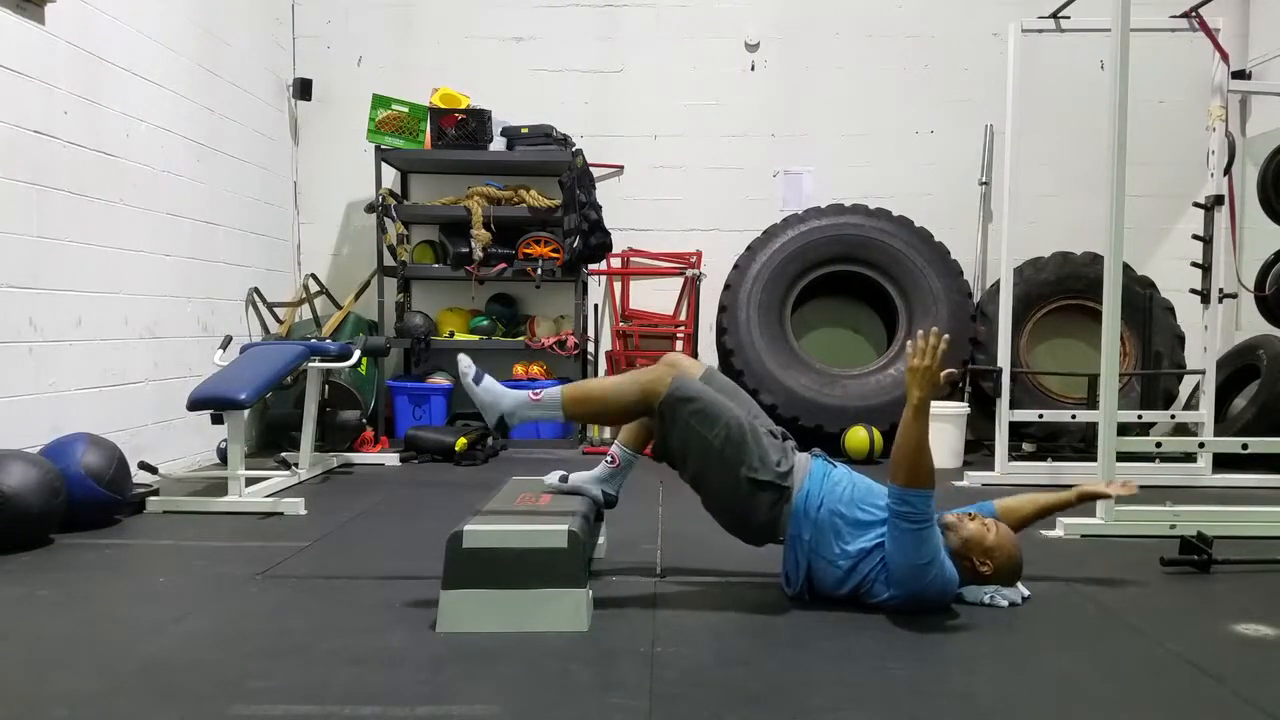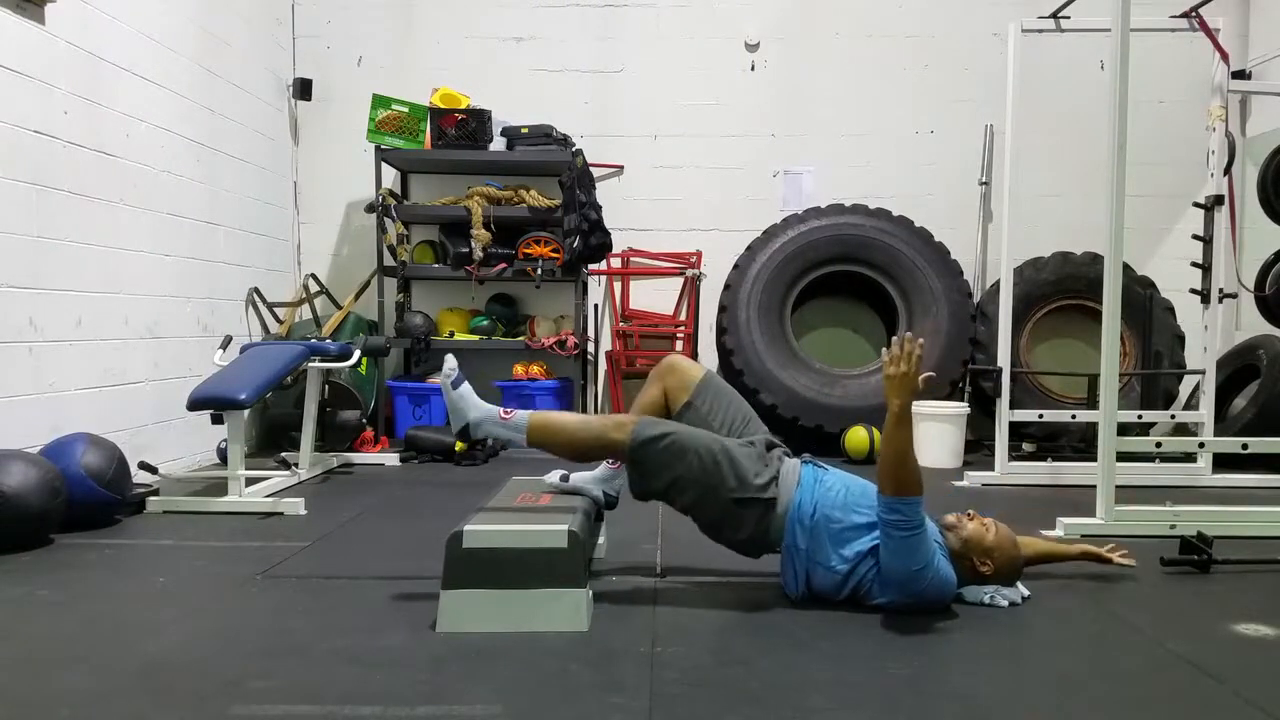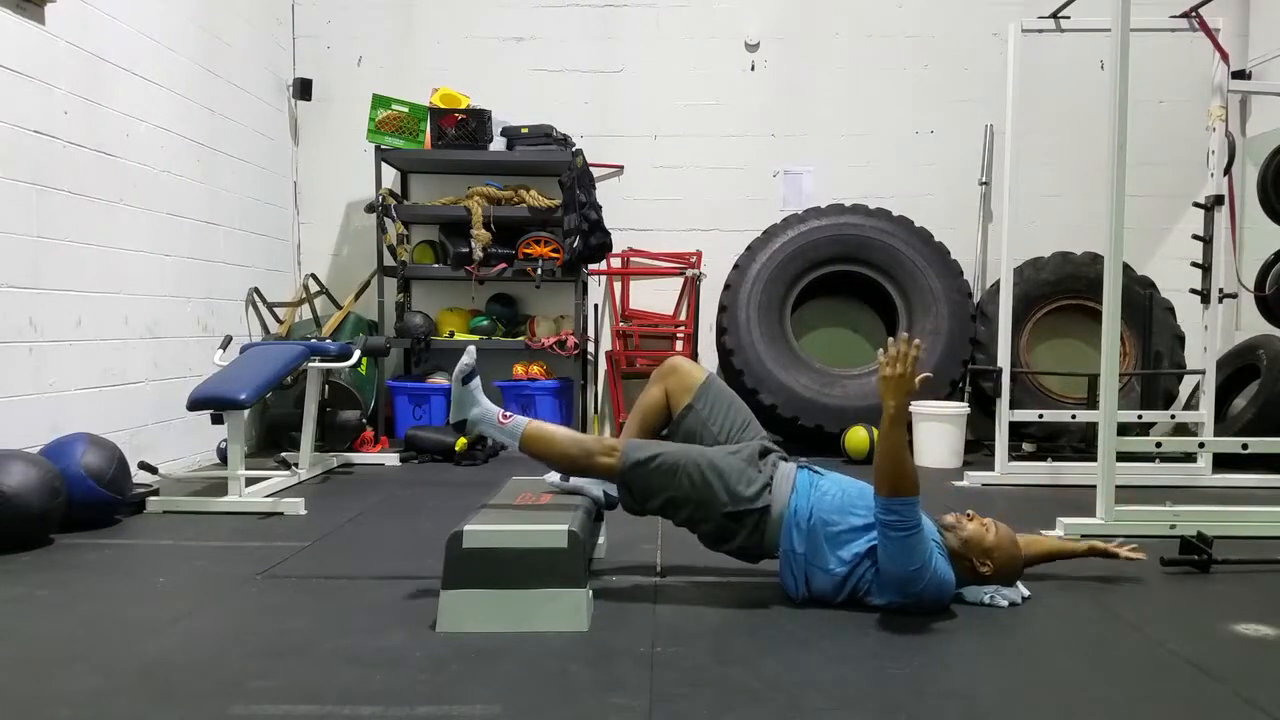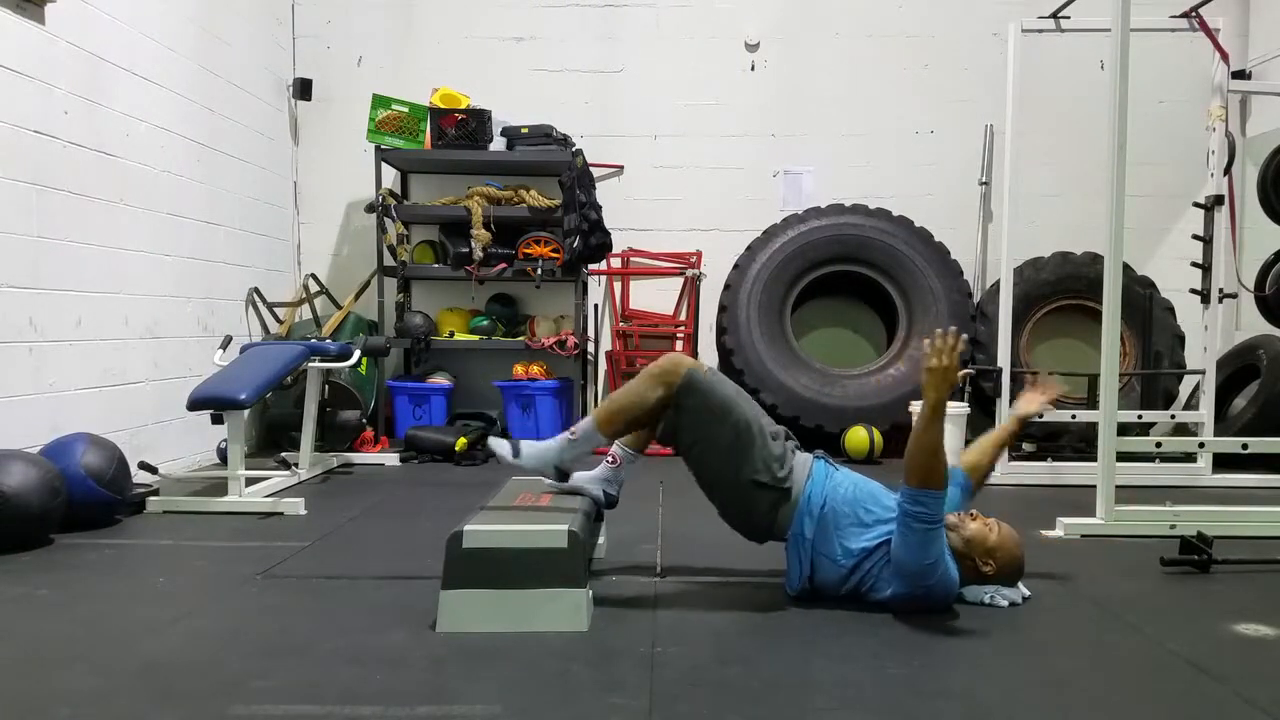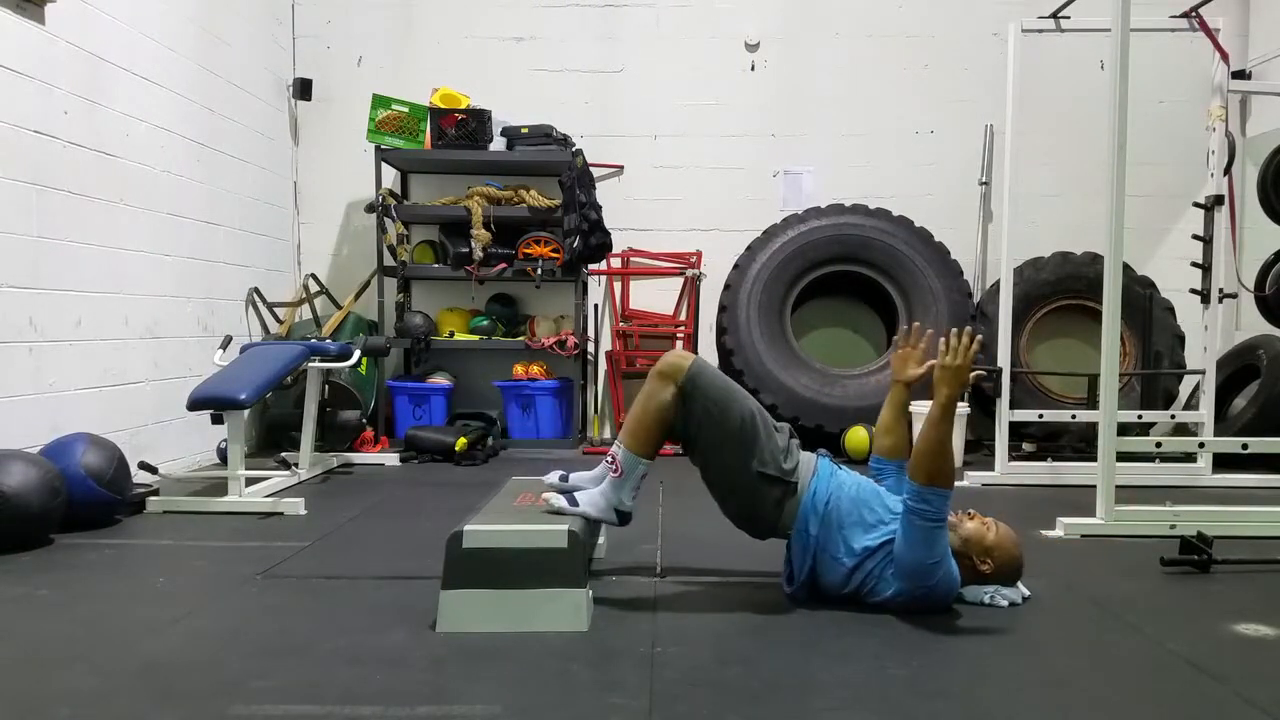
dt=0.4s
person 1, frame 1
left shoulder: (928, 576)
right shoulder: (946, 545)
left elbow: (912, 501)
right elbow: (1000, 508)
left wrist: (920, 399)
right wrist: (1079, 493)
left hip: (771, 492)
right hip: (787, 468)
left knee: (658, 384)
right knee: (674, 366)
left ankle: (511, 405)
right ankle: (606, 480)
person 1, frame 2
left shoulder: (926, 575)
right shoulder: (940, 547)
left elbow: (898, 503)
right elbow: (1015, 547)
left wrist: (899, 406)
right wrist: (1081, 548)
left hip: (759, 500)
right hip: (775, 469)
left knee: (618, 433)
right knee: (673, 369)
left ankle: (483, 419)
right ankle: (604, 483)
person 1, frame 3
left shoulder: (925, 575)
right shoulder: (941, 544)
left elbow: (896, 505)
right elbow: (1016, 541)
left wrist: (894, 409)
right wrist: (1084, 546)
left hip: (755, 506)
right hip: (775, 474)
left knee: (611, 450)
right knee: (673, 370)
left ankle: (486, 418)
right ankle: (603, 486)
person 1, frame 4
left shoulder: (930, 576)
right shoulder: (940, 532)
left elbow: (923, 496)
right elbow: (960, 478)
left wrist: (933, 399)
right wrist: (1016, 422)
left hip: (774, 490)
right hip: (793, 474)
left knee: (670, 371)
right knee: (671, 376)
left ankle: (553, 457)
right ankle: (603, 479)
person 1, frame 5
left shoulder: (932, 578)
right shoulder: (911, 529)
left elbow: (930, 498)
right elbow: (889, 471)
left wrist: (946, 399)
right wrist: (900, 389)
left hip: (777, 486)
right hip: (795, 475)
left knee: (674, 370)
right knee: (677, 380)
left ankle: (614, 496)
right ankle: (610, 477)
